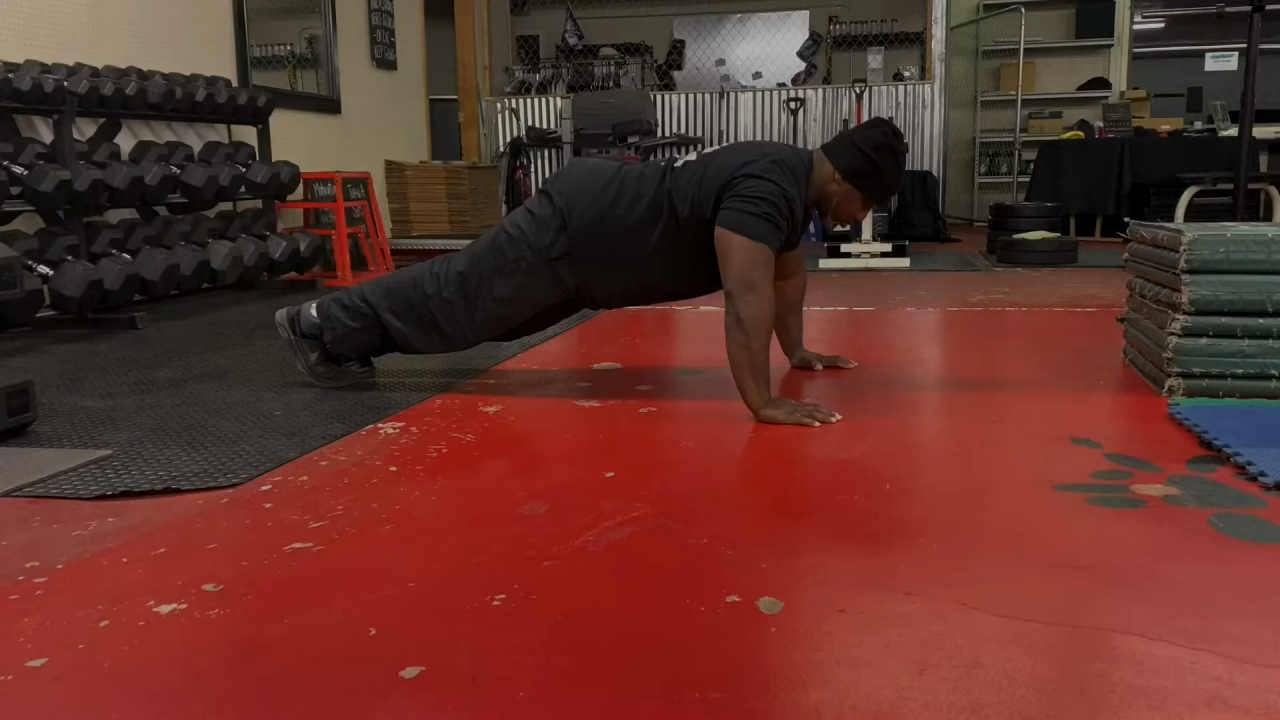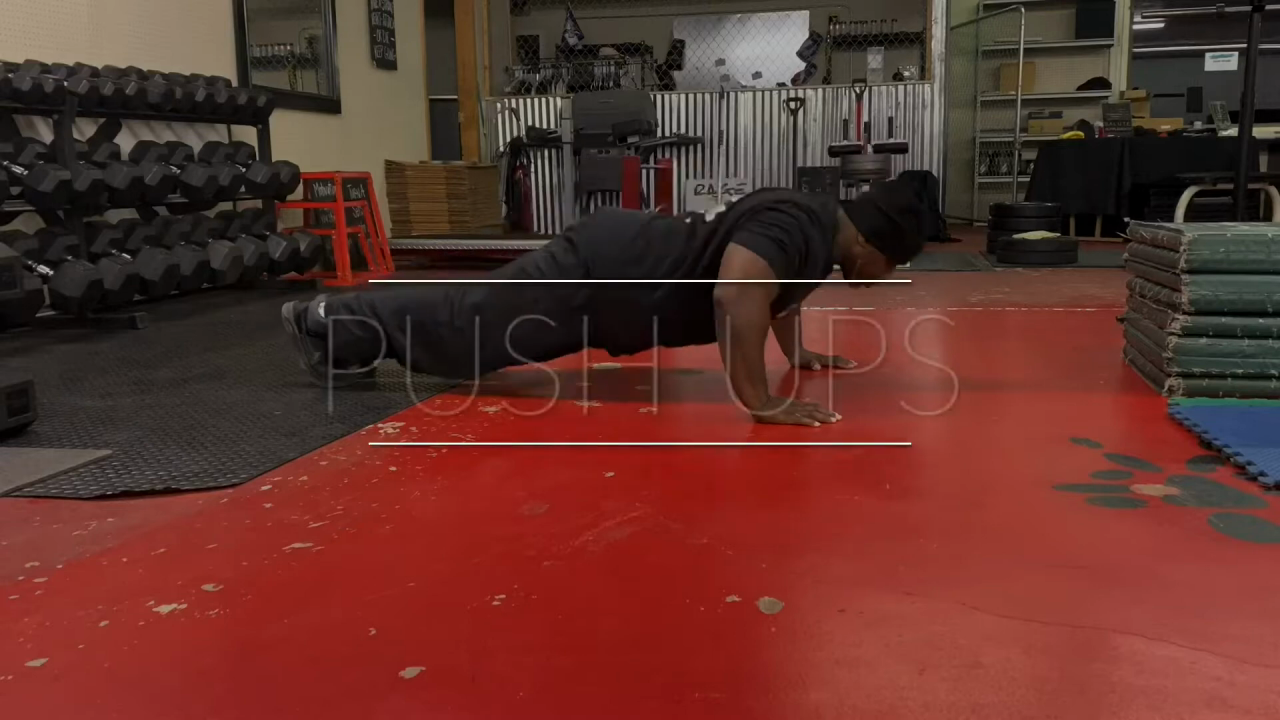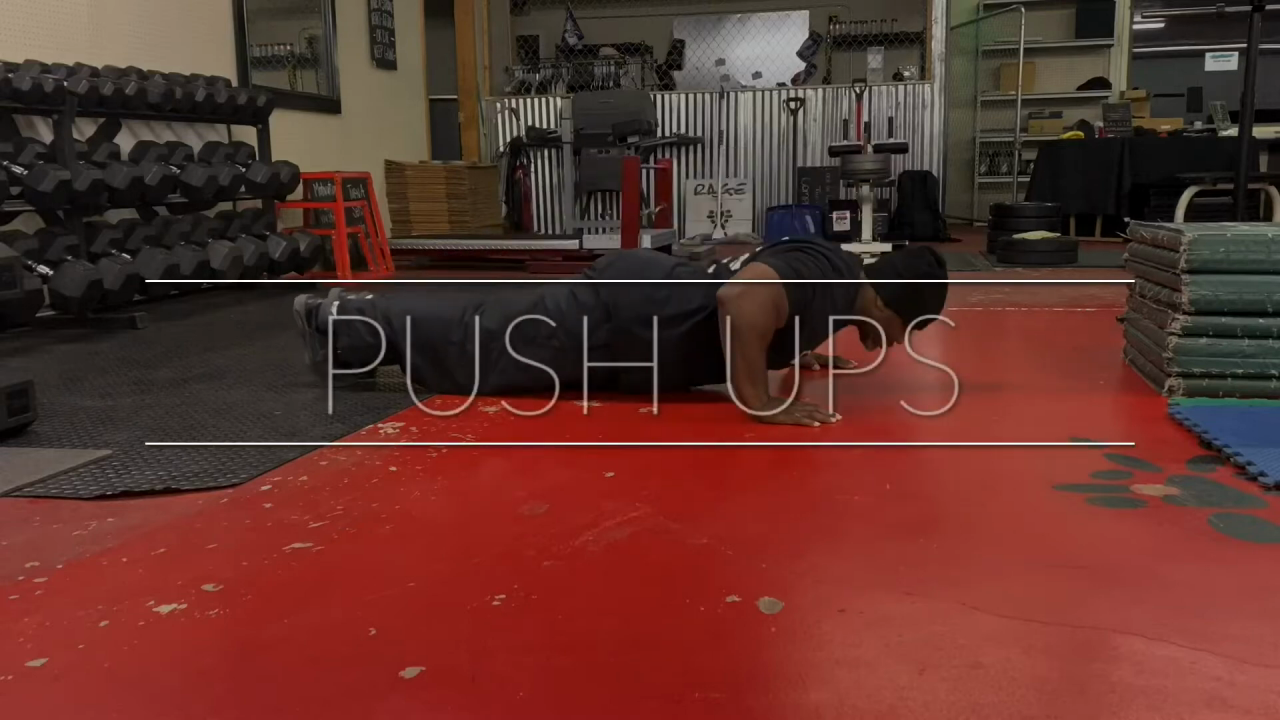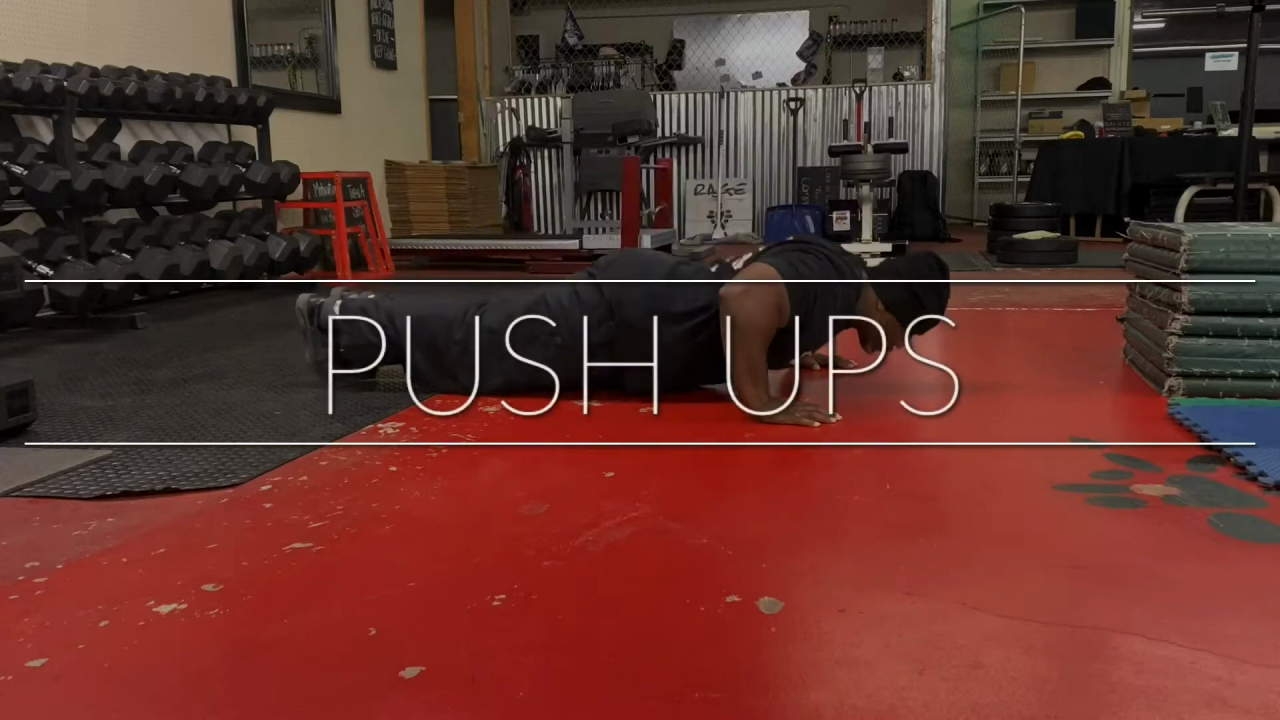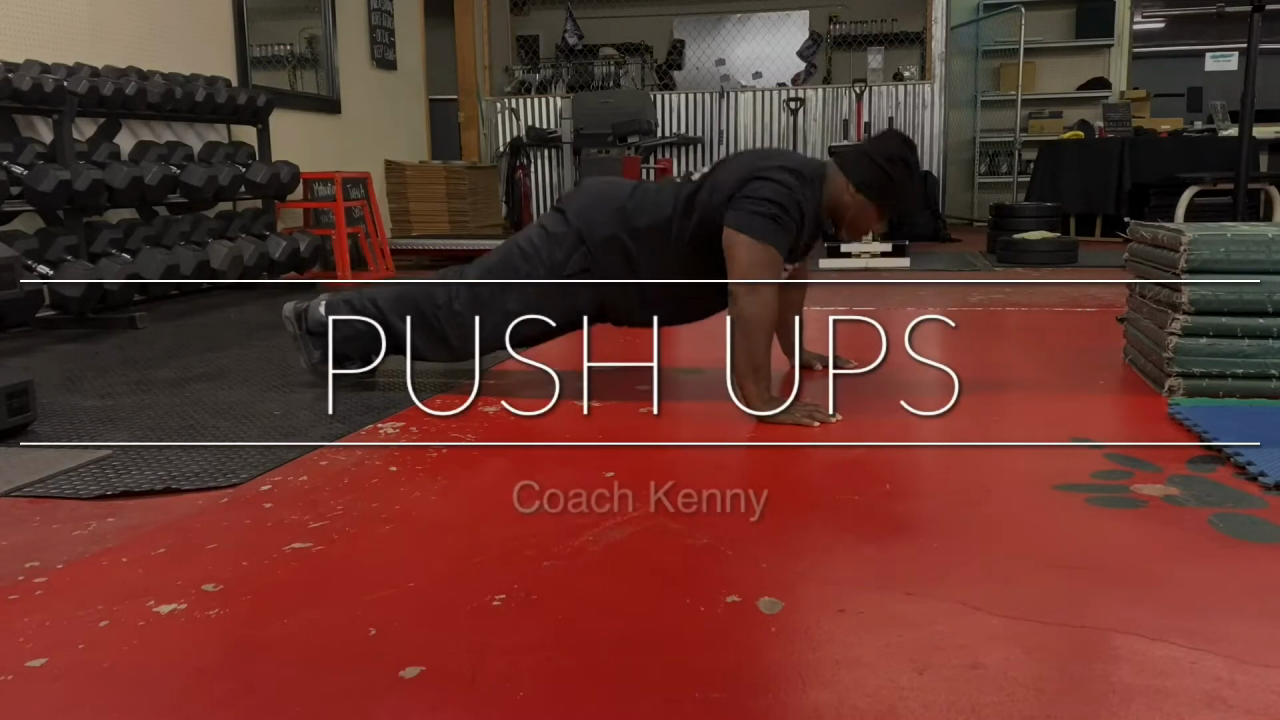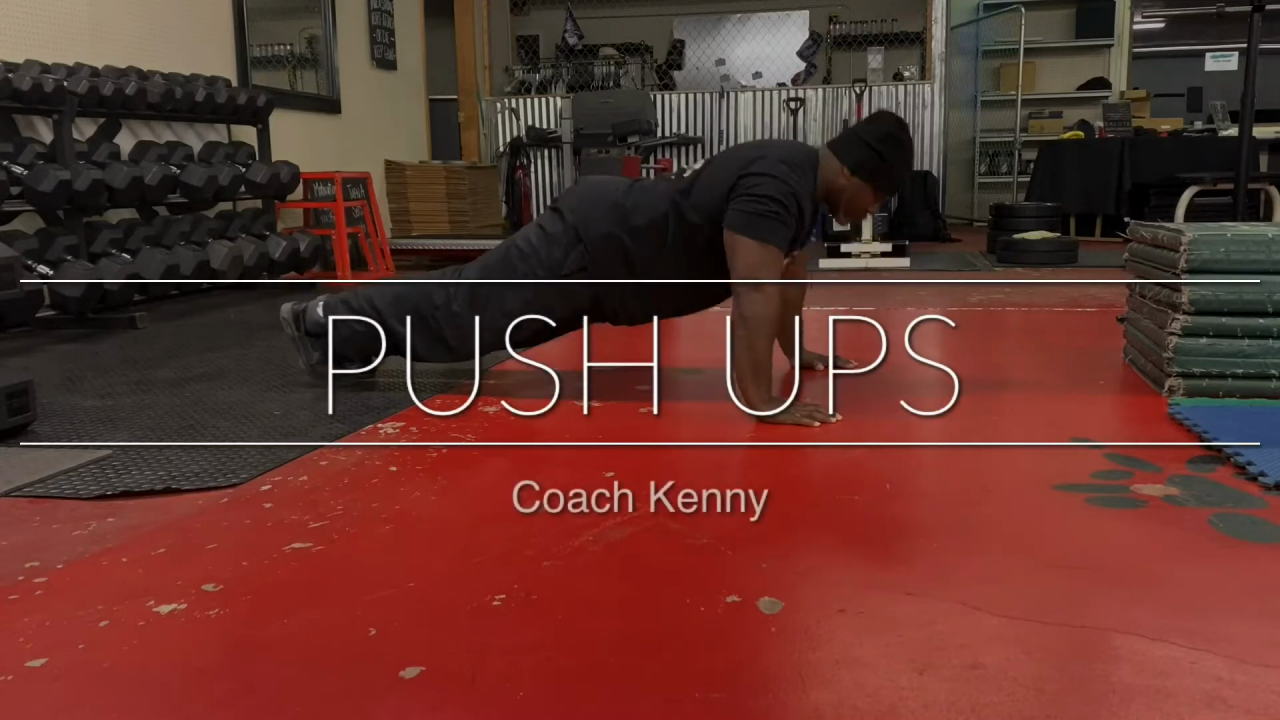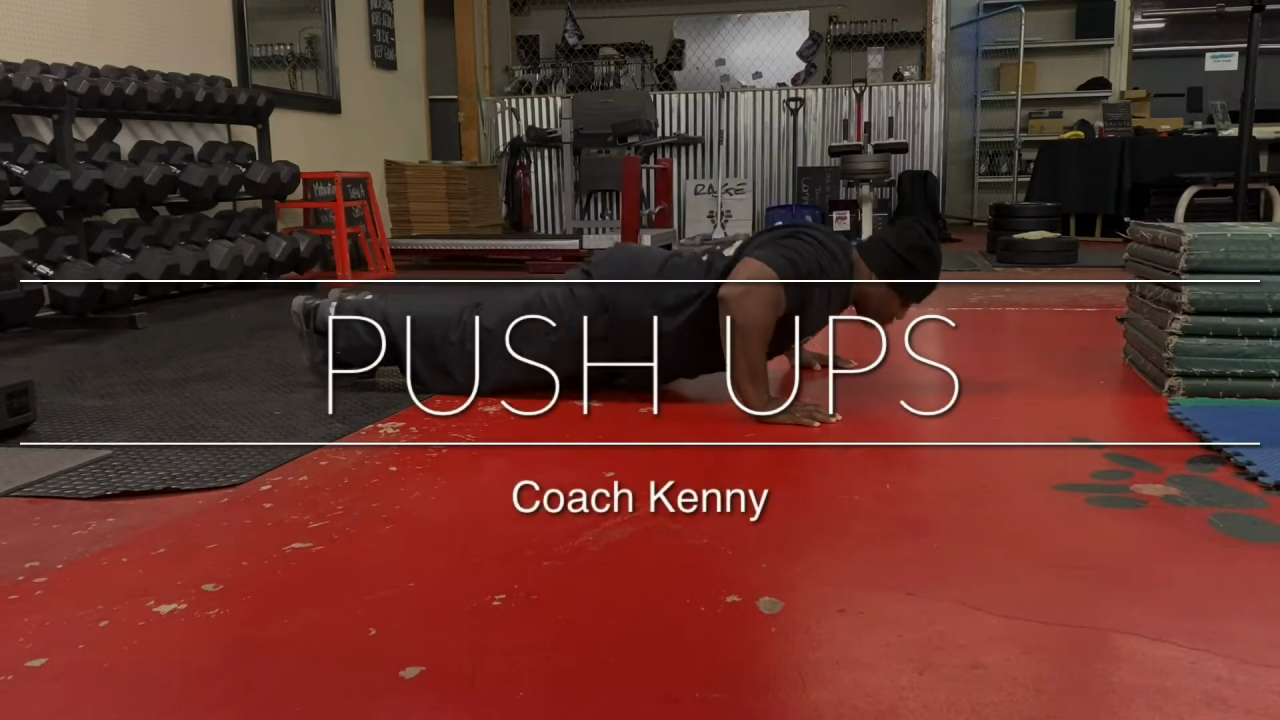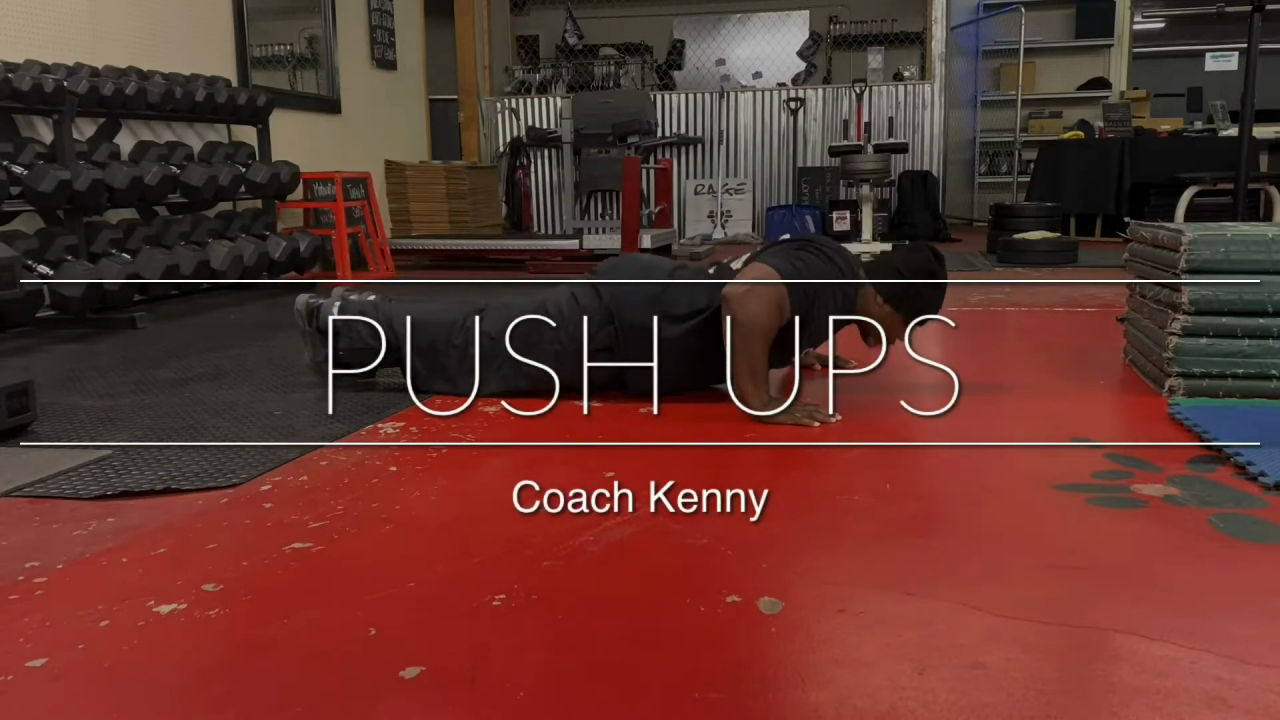
dt=0.4s
person 1, frame 1
left shoulder: (797, 182)
right shoulder: (771, 186)
left elbow: (785, 268)
right elbow: (747, 288)
left wrist: (797, 350)
right wrist: (762, 402)
left hip: (597, 232)
right hip: (576, 226)
left knee: (489, 311)
right knee: (453, 303)
left ankle: (343, 331)
right ankle: (319, 323)
person 1, frame 2
left shoulder: (817, 228)
right shoulder: (802, 231)
left elbow: (770, 283)
right elbow: (735, 297)
left wrist: (795, 351)
right wrist: (760, 403)
left hip: (617, 267)
right hip: (598, 274)
left knee: (478, 318)
right knee: (461, 327)
left ankle: (345, 322)
right ankle: (324, 320)
person 1, frame 3
left shoulder: (836, 274)
right shoulder: (831, 288)
right elbow: (738, 297)
left wrist: (798, 351)
right wrist: (759, 400)
left hip: (637, 297)
right hip: (615, 321)
left knee: (492, 326)
right knee: (472, 345)
left ankle: (358, 316)
right ankle: (336, 318)
person 1, frame 4
left shoulder: (837, 275)
right shoulder: (829, 282)
right elbow: (741, 298)
left wrist: (797, 354)
right wrist: (758, 399)
left hip: (634, 302)
right hip: (614, 316)
left knee: (488, 327)
right knee: (474, 342)
left ankle: (361, 314)
right ankle: (338, 318)
person 1, frame 5
left shoulder: (808, 190)
right shoulder: (781, 189)
left elbow: (787, 280)
right elbow: (748, 290)
left wrist: (797, 352)
right wrist: (758, 401)
left hip: (612, 248)
right hip: (589, 247)
left knee: (473, 308)
right knee: (460, 313)
left ankle: (343, 319)
right ankle: (326, 322)
person 1, frame 6
left shoulder: (805, 179)
right shoulder: (782, 183)
left elbow: (788, 269)
right elbow: (753, 287)
left wrist: (794, 349)
right wrist: (760, 401)
left hip: (609, 246)
right hip: (588, 247)
left knee: (469, 306)
right knee: (456, 315)
left ankle: (339, 322)
right ankle: (321, 321)
person 1, frame 7
left shoulder: (831, 257)
right shoulder: (821, 266)
right elbow: (740, 297)
left wrist: (794, 351)
right wrist: (759, 401)
left hip: (634, 292)
right hip: (613, 316)
left knee: (487, 329)
right knee: (469, 344)
left ankle: (355, 310)
right ankle: (332, 322)
person 1, frame 8
left shoulder: (834, 269)
right shoulder: (830, 280)
right elbow: (745, 296)
left wrist: (794, 353)
right wrist: (758, 399)
left hip: (636, 306)
right hip: (616, 322)
left knee: (494, 329)
right knee: (476, 347)
left ankle: (361, 312)
right ankle: (336, 319)
